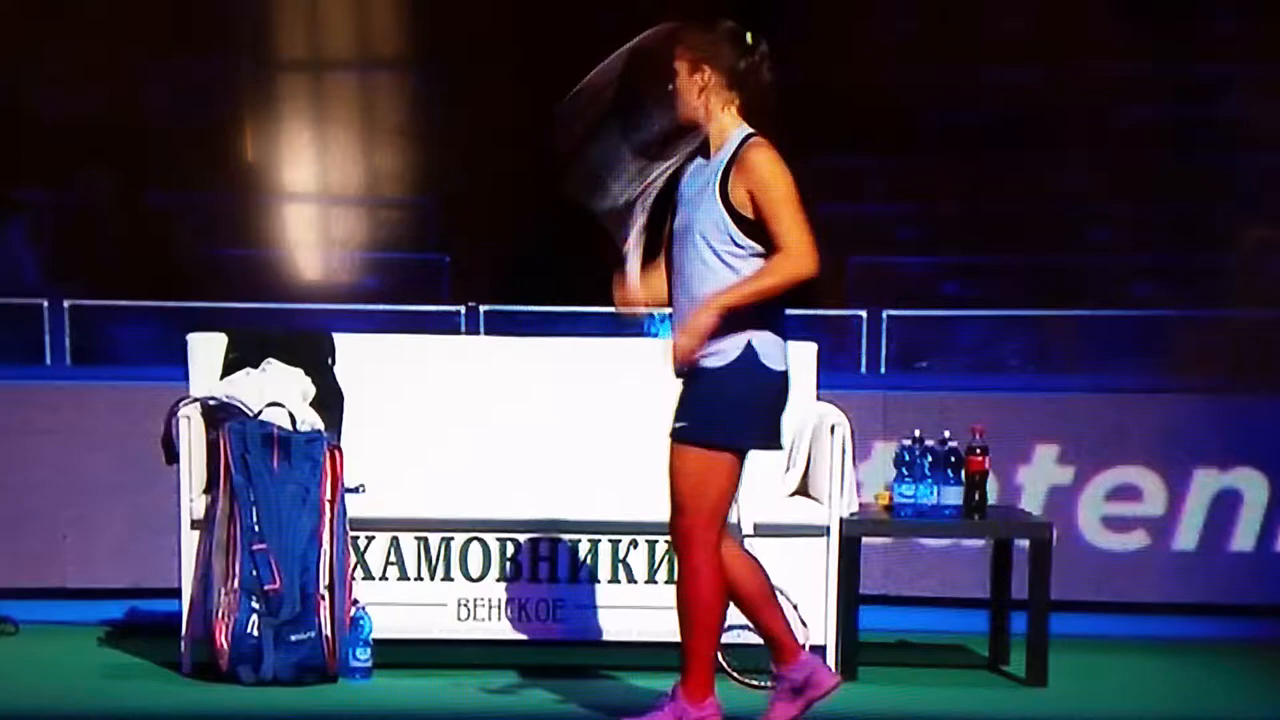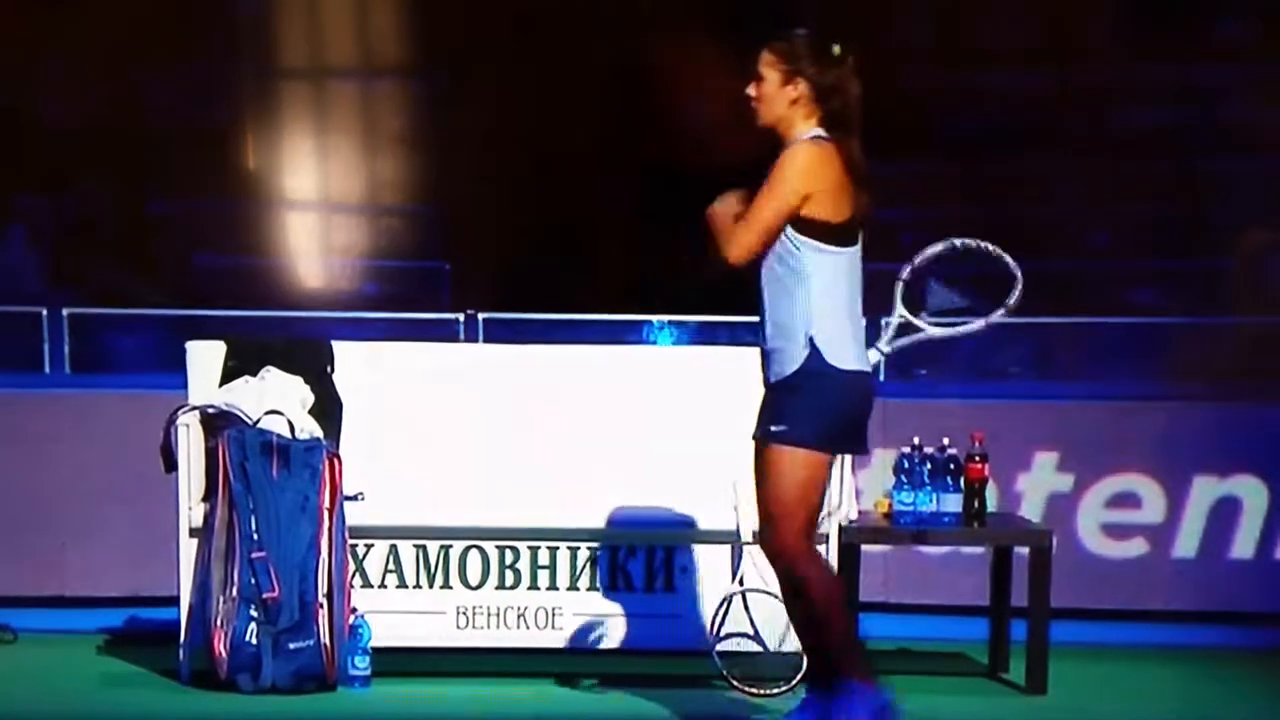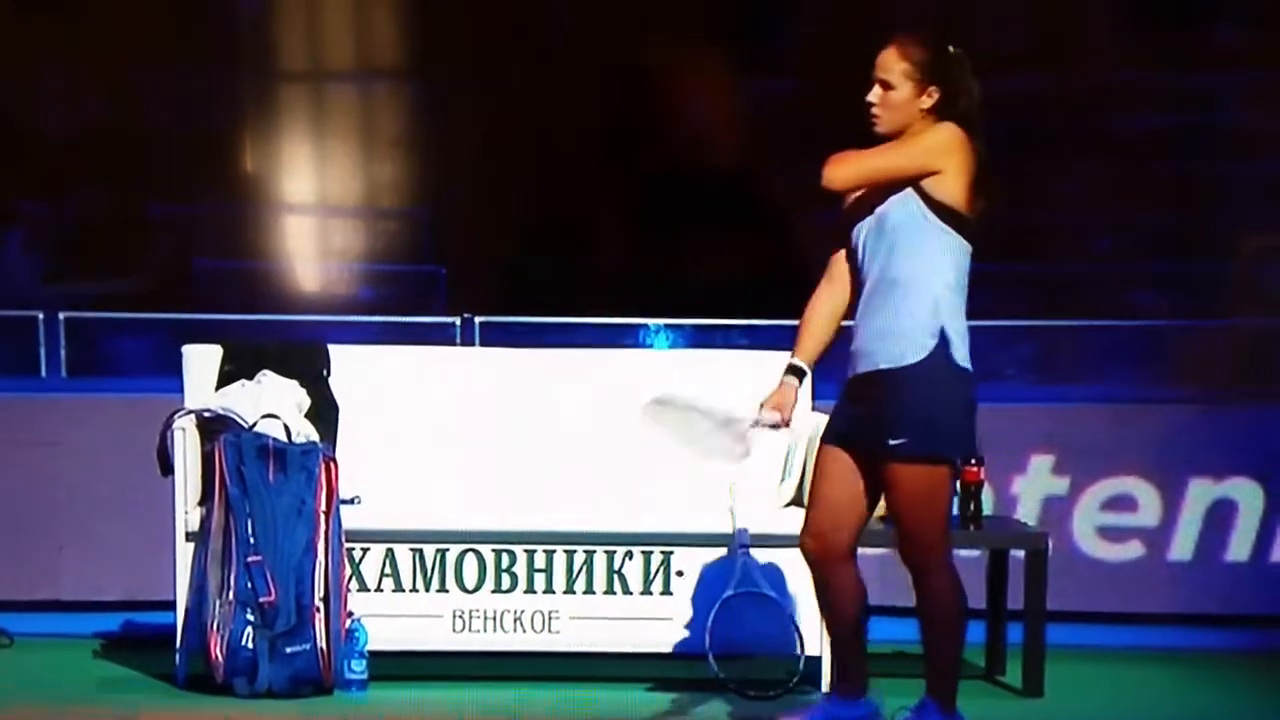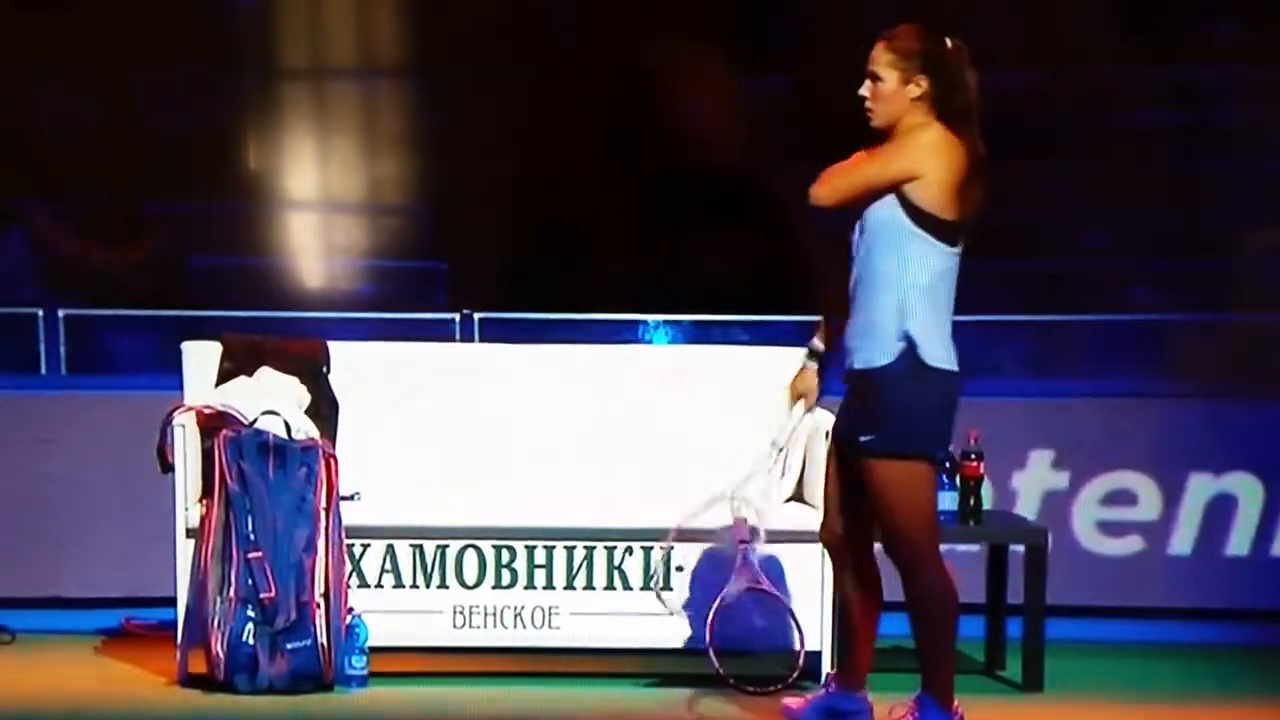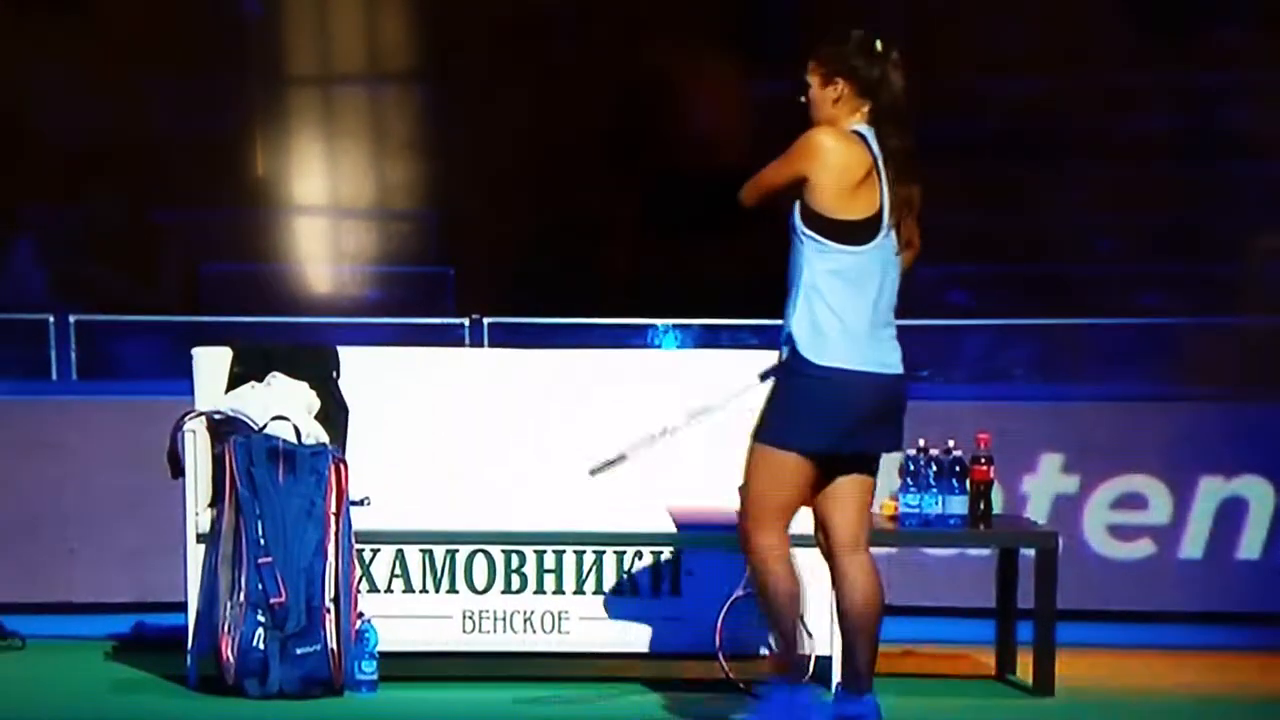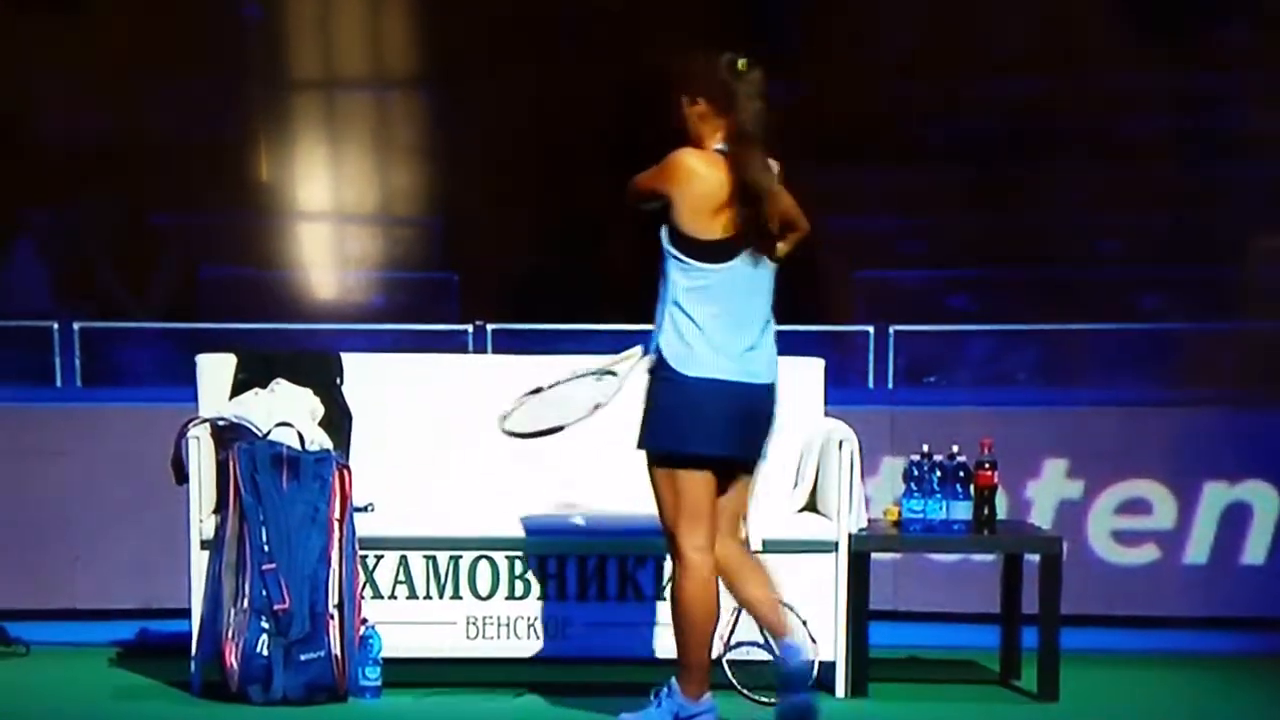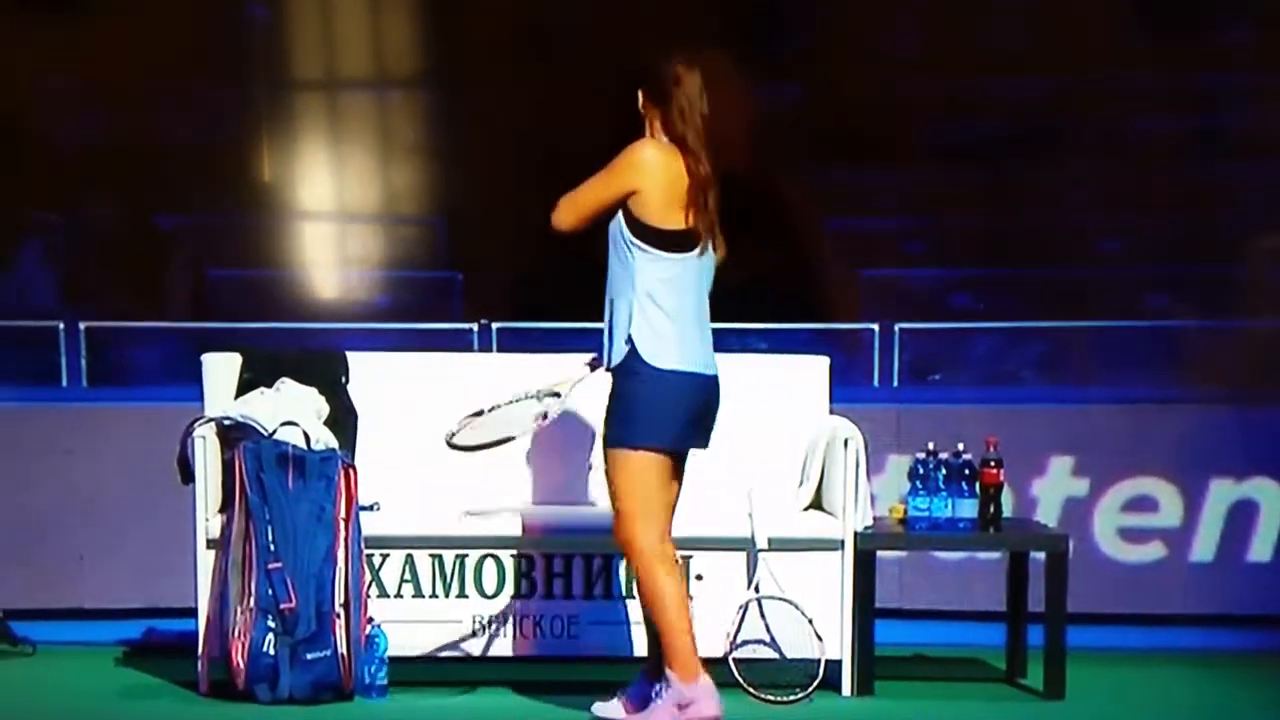
dt=0.7s
person 1, frame 1
left shoulder: (753, 158)
right shoulder: (696, 167)
left elbow: (800, 257)
left wrist: (710, 309)
right wrist: (646, 287)
left hip: (736, 371)
right hip: (712, 371)
left knee: (695, 538)
right knee: (710, 537)
right ankle: (795, 663)
person 1, frame 2
left shoulder: (806, 158)
right shoulder: (816, 159)
left elbow: (739, 248)
left wrist: (723, 214)
left hip: (820, 374)
right hip: (799, 375)
left knee: (787, 540)
right knee: (784, 545)
person 1, frame 3
left shoulder: (949, 144)
right shoulder: (877, 188)
left elbow: (834, 174)
right elbow: (837, 284)
left wrist: (851, 162)
right wrist: (794, 371)
left hip: (925, 380)
right hip: (868, 382)
left knee: (924, 556)
right knee: (824, 544)
person 1, frame 4
left shoulder: (936, 146)
right shoulder: (888, 165)
left elbow: (822, 192)
left wrist: (851, 166)
right wrist: (817, 352)
left hip: (908, 377)
right hip: (870, 376)
left knee: (912, 550)
right knee: (843, 538)
person 1, frame 5
left shoulder: (825, 145)
right shoulder: (892, 158)
left elbow: (751, 195)
right elbow: (909, 247)
left hip: (823, 375)
right hip: (878, 376)
left knee: (760, 530)
right knee: (844, 544)
person 1, frame 6
left shoulder: (689, 167)
right shoulder: (761, 178)
left elbow: (637, 188)
right elbow: (797, 228)
left hip: (691, 385)
right hip: (751, 388)
left knee: (691, 546)
right knee: (724, 541)
right ankle: (790, 651)
person 1, frame 7
left shoulder: (647, 158)
right shoulder: (695, 177)
left elbow: (564, 218)
left wrist: (613, 191)
left hip: (656, 376)
right hip: (689, 374)
left knee: (639, 537)
right knee: (648, 536)
